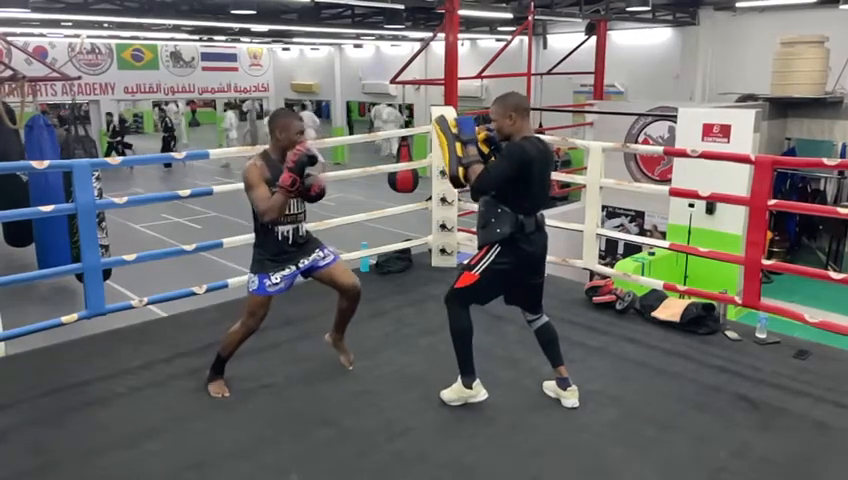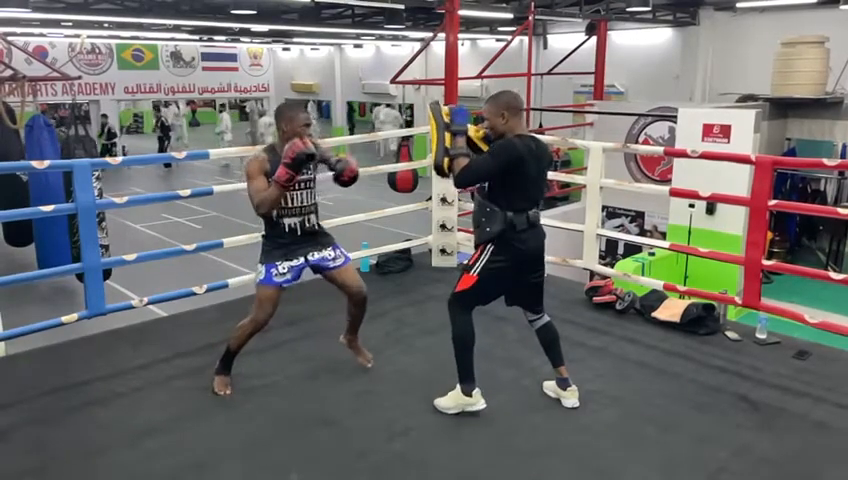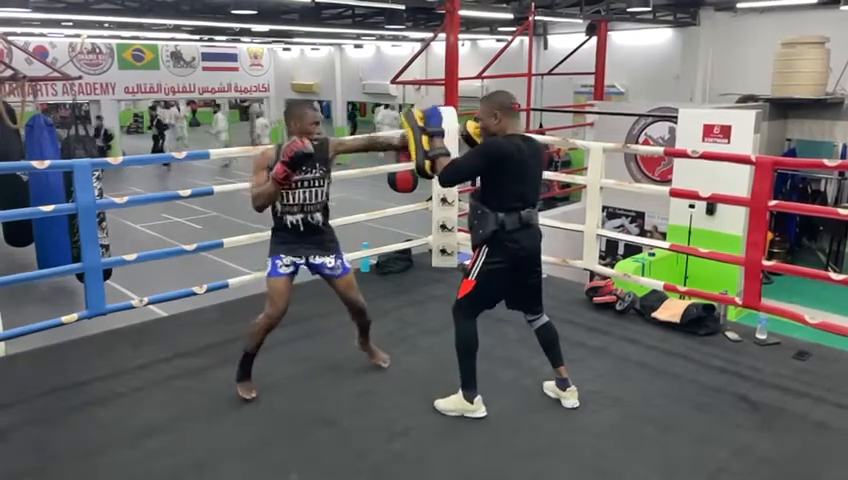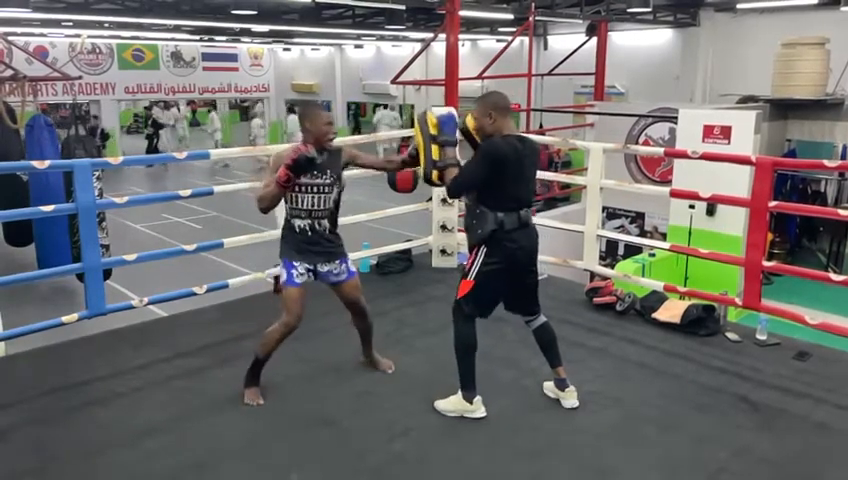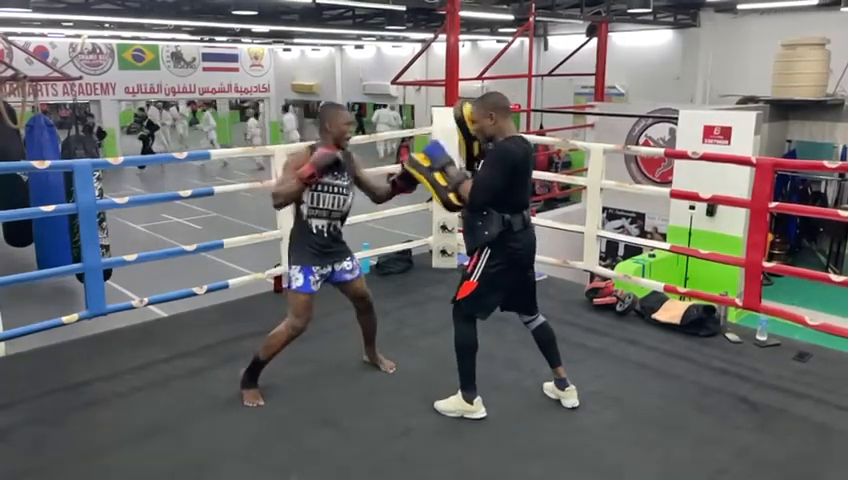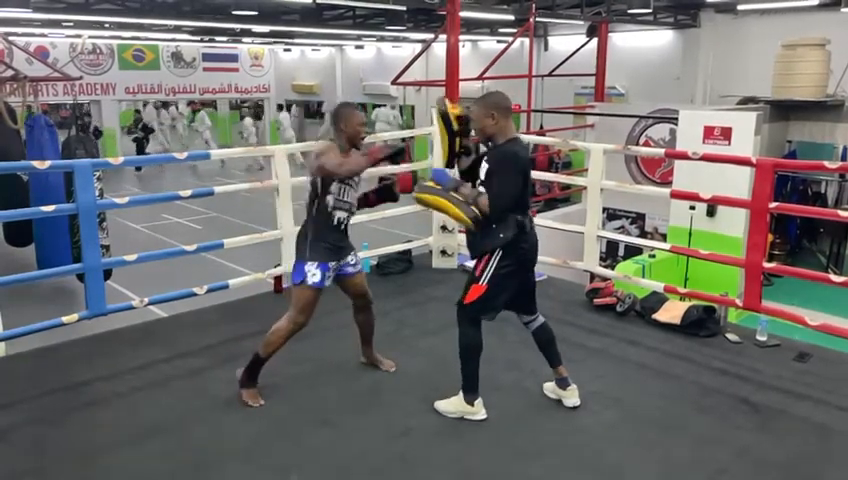
dt=0.5s
person 1, frame 1
left shoulder: (517, 151)
right shoulder: (542, 149)
left elbow: (479, 185)
left wrist: (469, 143)
right wrist: (493, 148)
left hip: (509, 245)
right hip: (533, 241)
left knee: (456, 300)
right knee: (533, 312)
left ankle: (468, 384)
right ankle: (564, 385)
person 1, frame 2
left shoulder: (507, 149)
right shoulder: (539, 149)
left elbow: (463, 178)
left wrist: (459, 135)
right wrist: (485, 145)
left hip: (504, 243)
right hip: (531, 239)
left knee: (459, 305)
right knee: (534, 311)
left ankle: (468, 392)
right ankle: (565, 384)
person 1, frame 3
left shoulder: (495, 148)
right shoulder: (535, 149)
left elbow: (447, 176)
left wrist: (435, 136)
left hip: (500, 244)
right hip: (528, 238)
left knee: (464, 312)
right knee: (534, 311)
left ankle: (469, 398)
right ankle: (564, 384)
person 1, frame 4
left shoulder: (493, 150)
right shoulder: (530, 148)
left elbow: (455, 188)
left wrist: (447, 144)
left hip: (497, 244)
right hip: (525, 238)
left knee: (463, 313)
right knee: (531, 311)
left ankle: (469, 399)
right ankle: (563, 385)
person 1, frame 5
left shoulder: (503, 153)
right shoulder: (522, 147)
left elbow: (475, 198)
left wrist: (446, 166)
left hip: (498, 245)
right hip: (520, 239)
left knee: (464, 313)
right knee: (528, 311)
left ankle: (468, 399)
right ankle: (563, 385)
person 1, frame 6
left shoulder: (510, 156)
right shoulder: (501, 149)
left elbow: (496, 207)
right elbow: (472, 177)
left wrist: (456, 186)
left hip: (505, 247)
right hip: (516, 244)
left knee: (468, 314)
right knee: (528, 312)
left ankle: (470, 400)
right ankle: (564, 385)
person 2, frame 1
left shoulder: (294, 159)
right shoulder: (256, 168)
right elbow: (267, 214)
left wrist: (313, 185)
right wrist: (291, 175)
left hip: (305, 244)
right hip: (271, 256)
left knee: (352, 288)
right knee: (251, 322)
left ankle: (337, 337)
right ankle: (215, 373)
person 2, frame 2
left shoulder: (310, 149)
right shoulder: (260, 161)
left elbow: (332, 160)
right elbow: (262, 207)
left wrist: (342, 165)
right wrist: (288, 170)
left hip: (316, 238)
right hip: (280, 247)
left knee: (358, 292)
right knee: (260, 317)
left ankle: (351, 339)
right ankle: (223, 368)
person 2, frame 3
left shoulder: (328, 148)
right shoulder: (269, 157)
left elbow: (369, 142)
right elbow: (258, 203)
left wrist: (399, 143)
right wrist: (285, 169)
left hip: (322, 240)
right hip: (286, 244)
left knee: (355, 302)
right knee: (273, 313)
left ankle: (366, 343)
right ankle: (243, 373)
person 2, frame 4
left shoulder: (342, 156)
right shoulder: (284, 158)
left elbow: (384, 163)
right elbow: (264, 205)
left wrist: (410, 159)
right wrist: (289, 173)
left hip: (330, 247)
right hip: (296, 250)
left knee: (358, 304)
right knee: (290, 320)
left ankle: (369, 353)
right ankle: (251, 378)
person 2, frame 5
left shoulder: (350, 161)
right shoulder: (303, 157)
left elbow: (378, 195)
right elbow: (279, 199)
left wrist: (401, 183)
right wrist: (312, 169)
left hip: (337, 248)
right hip: (307, 252)
left knee: (365, 301)
right knee: (297, 323)
left ankle: (371, 352)
right ankle: (249, 378)
person 2, frame 6
left shoulder: (350, 155)
right shoulder: (329, 151)
right elbow: (340, 172)
left wrist: (378, 196)
right wrist: (377, 155)
left hip: (341, 243)
right hip: (316, 246)
left knee: (364, 299)
right knee: (298, 318)
left ankle: (368, 352)
right ankle: (248, 375)
